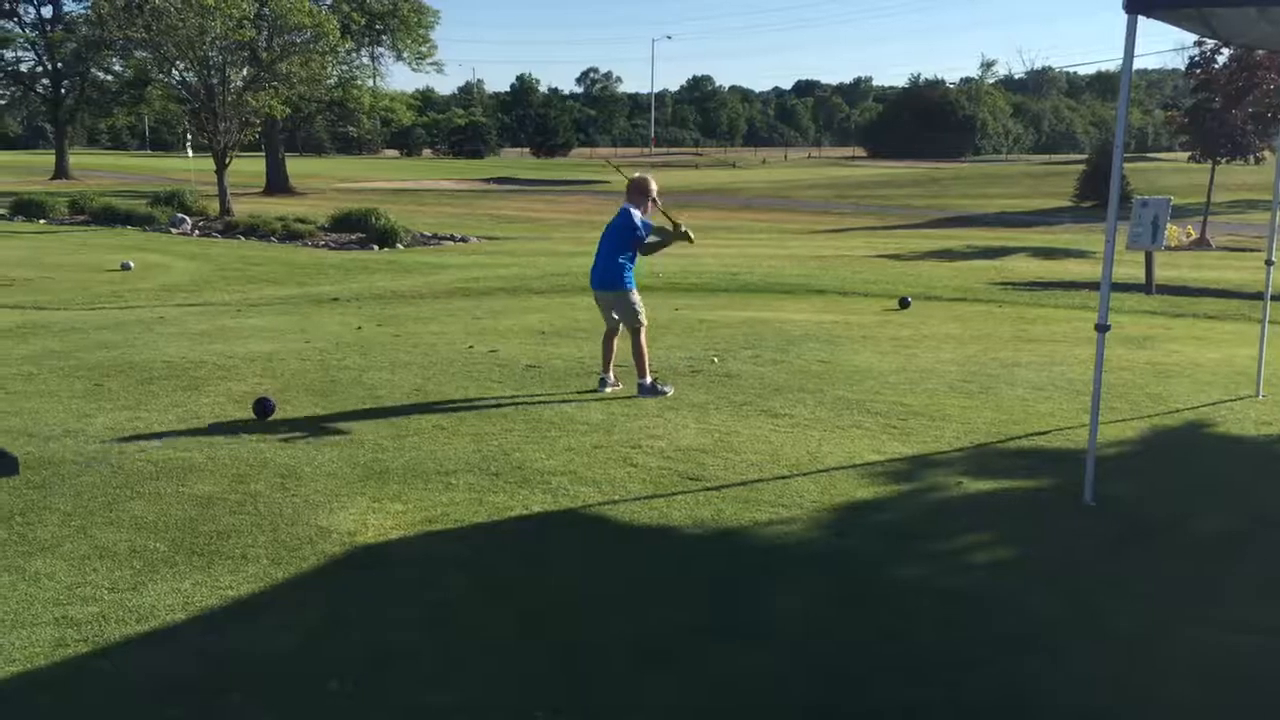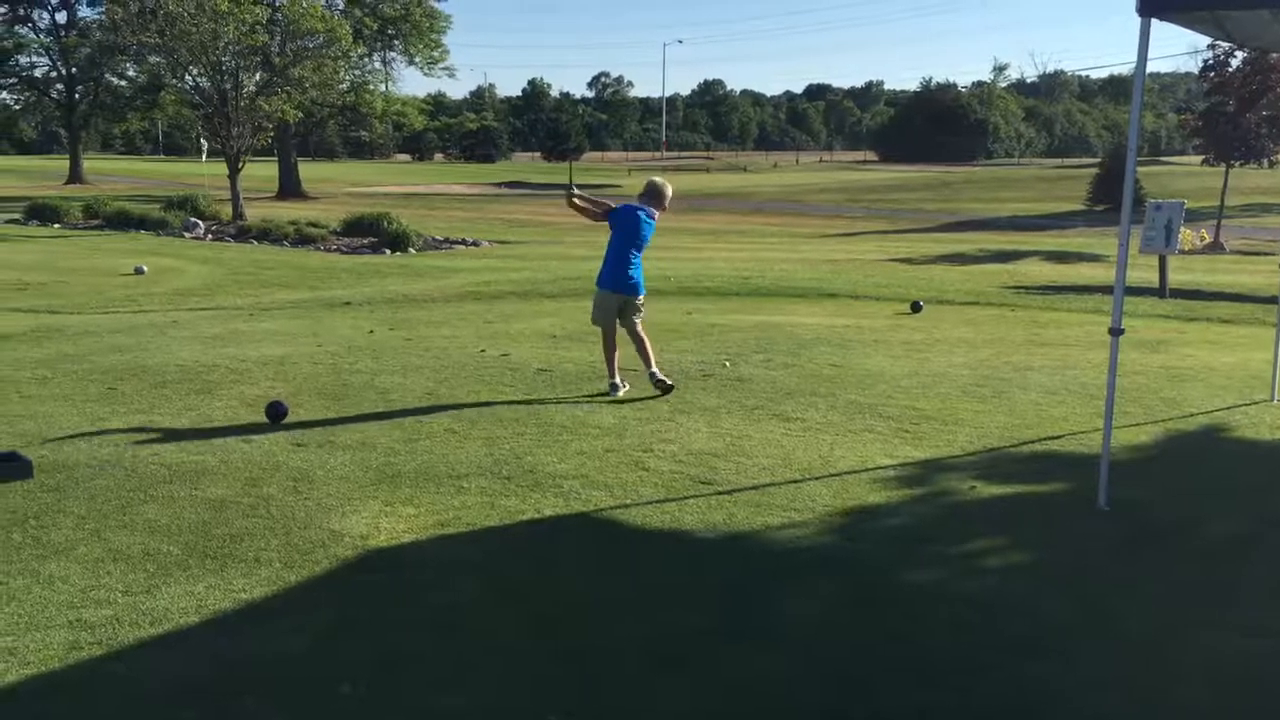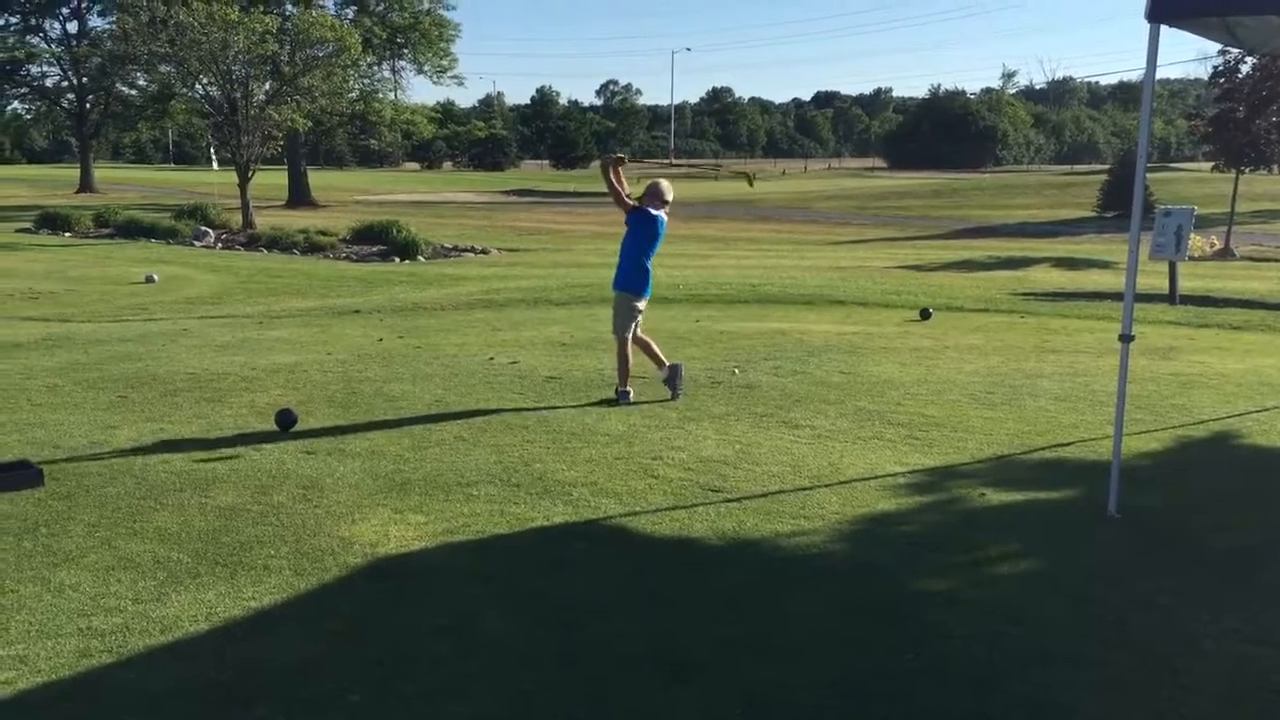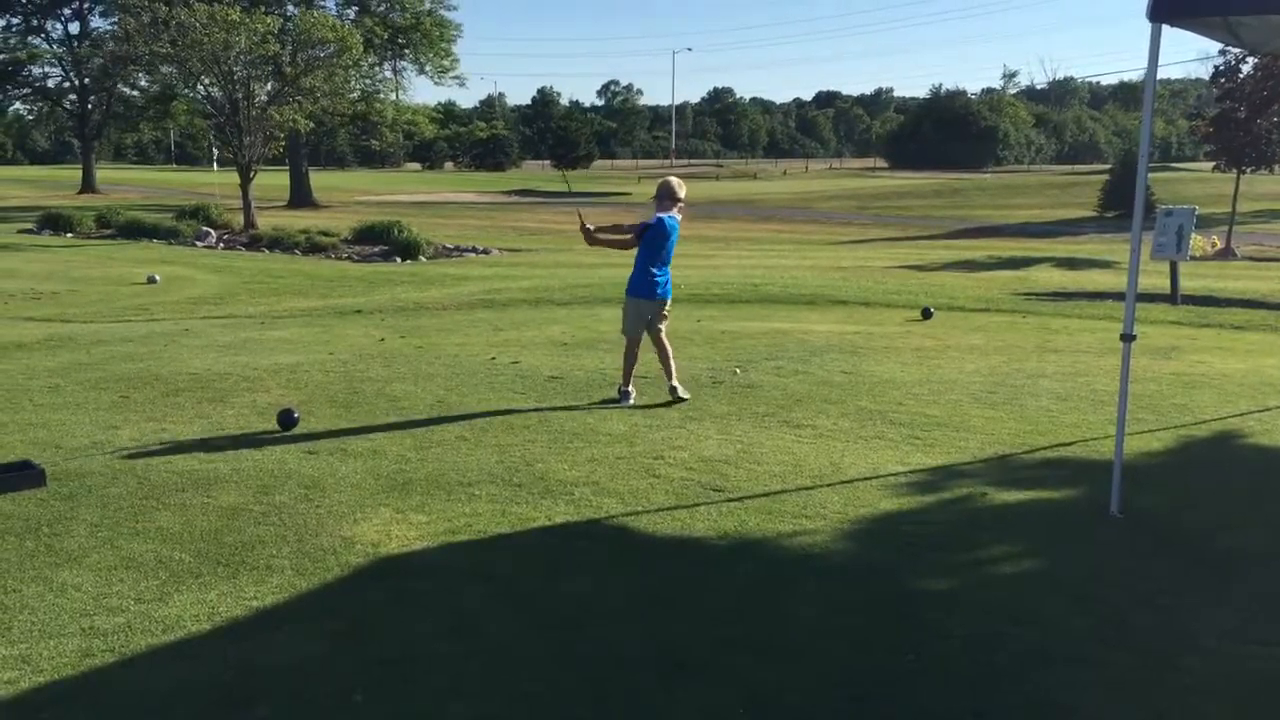
dt=0.3s
person 1, frame 1
left shoulder: (631, 215)
right shoulder: (630, 218)
left elbow: (650, 230)
right elbow: (644, 249)
left wrist: (675, 233)
right wrist: (673, 237)
left hip: (600, 280)
right hip: (619, 281)
left knee: (613, 327)
right knee: (637, 329)
left ankle: (606, 377)
right ankle: (645, 383)
person 1, frame 2
left shoulder: (627, 211)
right shoulder: (649, 223)
left elbow: (599, 214)
left wrist: (574, 200)
right wrist: (580, 197)
left hip: (608, 282)
right hip: (633, 285)
left knee: (608, 331)
right knee: (635, 330)
left ankle: (614, 382)
right ankle: (654, 372)
person 1, frame 3
left shoulder: (651, 218)
right shoulder: (651, 219)
left elbow: (624, 201)
right elbow: (627, 198)
left wrist: (610, 170)
right wrist: (615, 169)
left hip: (630, 286)
right hip: (638, 285)
left knee: (624, 337)
right knee: (635, 335)
left ankle: (624, 390)
right ankle: (669, 370)
person 1, frame 4
left shoulder: (661, 223)
right shoulder: (671, 223)
left elbow: (631, 243)
right elbow: (632, 229)
left wrist: (597, 239)
right wrist: (596, 230)
left hip: (642, 290)
right hip: (662, 291)
left knee: (633, 340)
right knee: (659, 337)
left ankle: (626, 390)
right ankle: (674, 384)
